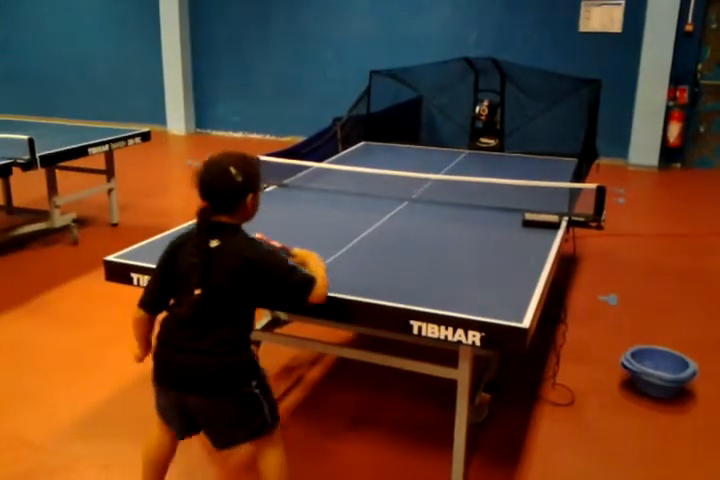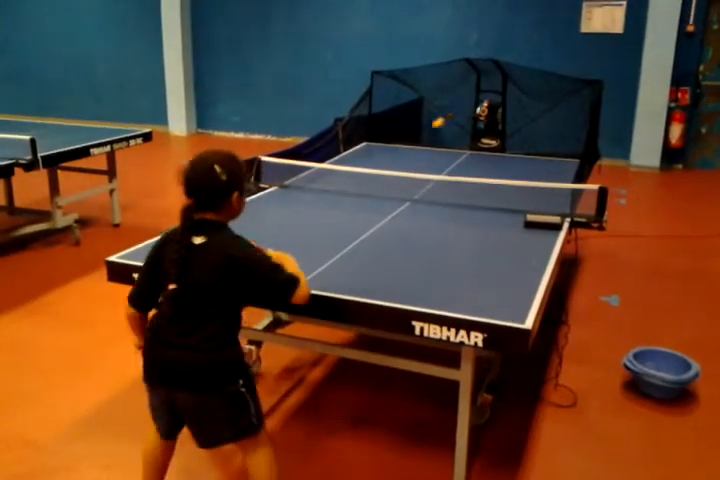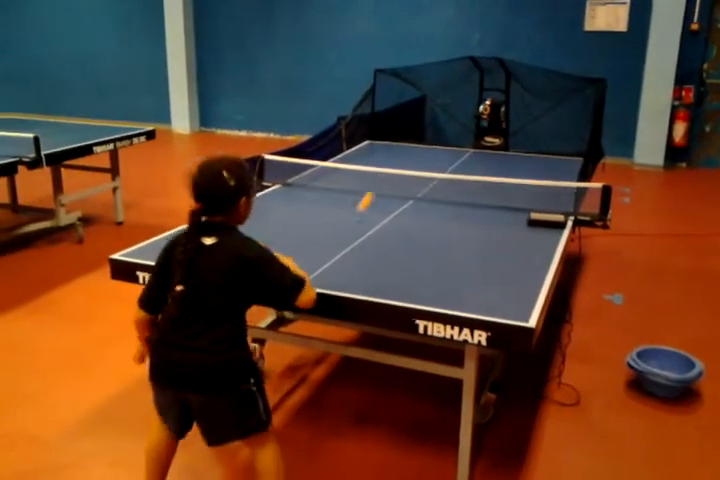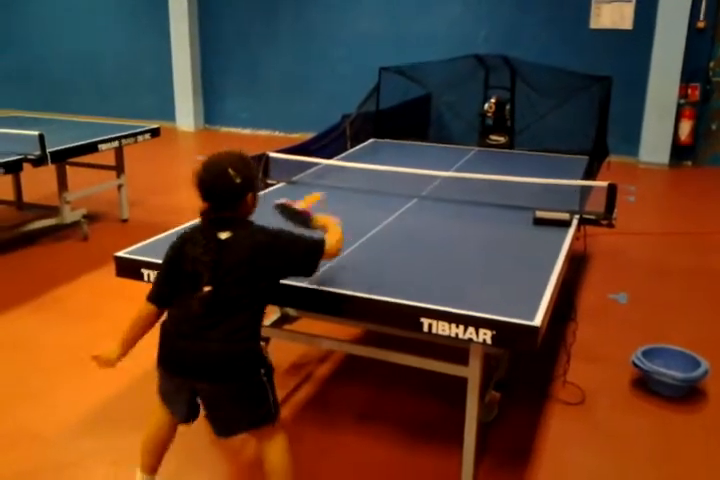
dt=0.2s
person 1, frame 1
left shoulder: (179, 247)
right shoulder: (254, 256)
left elbow: (145, 312)
right elbow: (316, 293)
left wrist: (144, 347)
right wrist: (312, 261)
left hip: (171, 366)
right hip: (225, 374)
left knee: (167, 428)
right knee: (267, 441)
person 1, frame 2
left shoulder: (167, 244)
right shoulder: (240, 253)
left elbow: (135, 309)
right elbow: (299, 294)
left wrist: (144, 339)
right wrist: (287, 261)
left hip: (160, 365)
right hip: (214, 371)
left knee: (163, 431)
right knee: (253, 443)
person 1, frame 3
left shoulder: (176, 247)
right shoulder: (249, 254)
left elbow: (144, 314)
right elbow: (306, 298)
left wrist: (147, 346)
right wrist: (288, 264)
left hip: (167, 364)
right hip: (223, 370)
left knee: (167, 425)
right knee: (261, 440)
person 1, frame 4
left shoulder: (186, 242)
right shoulder: (266, 242)
left elbow: (153, 306)
right elbow: (332, 247)
left wrist: (120, 350)
right wrist: (329, 223)
left hip: (177, 354)
right hip: (233, 361)
left knee: (169, 411)
right knee: (269, 431)
